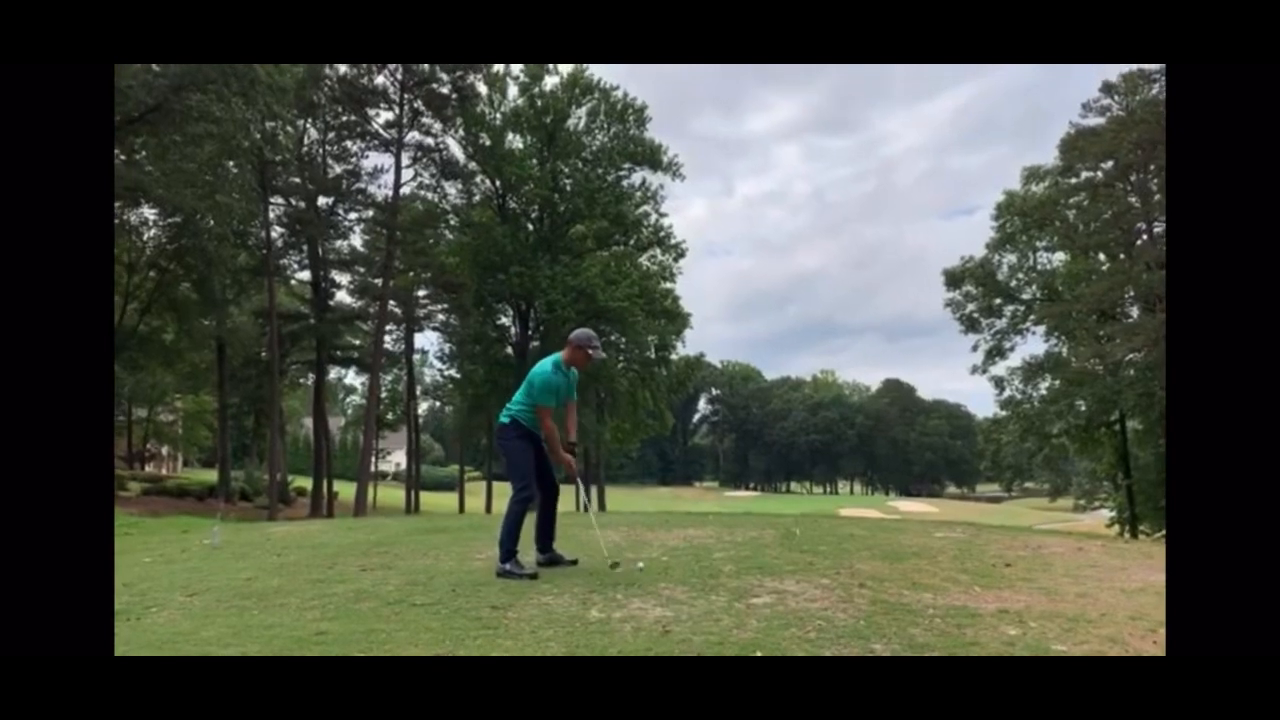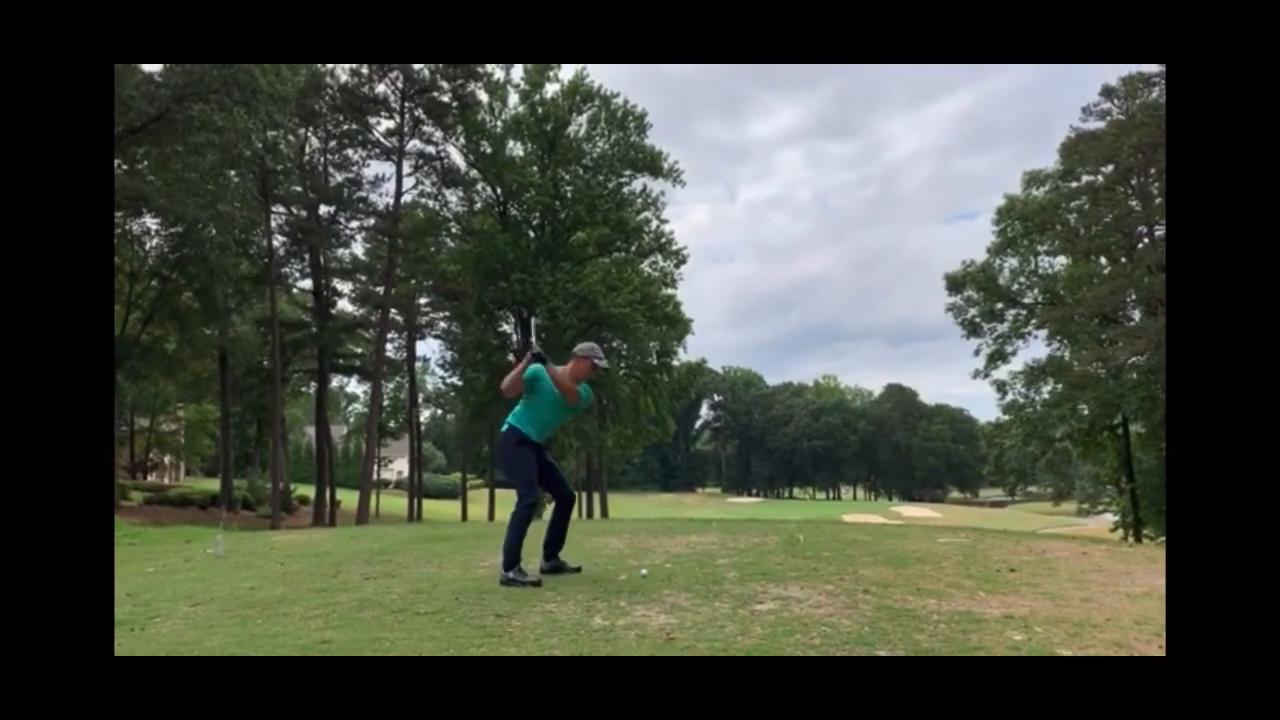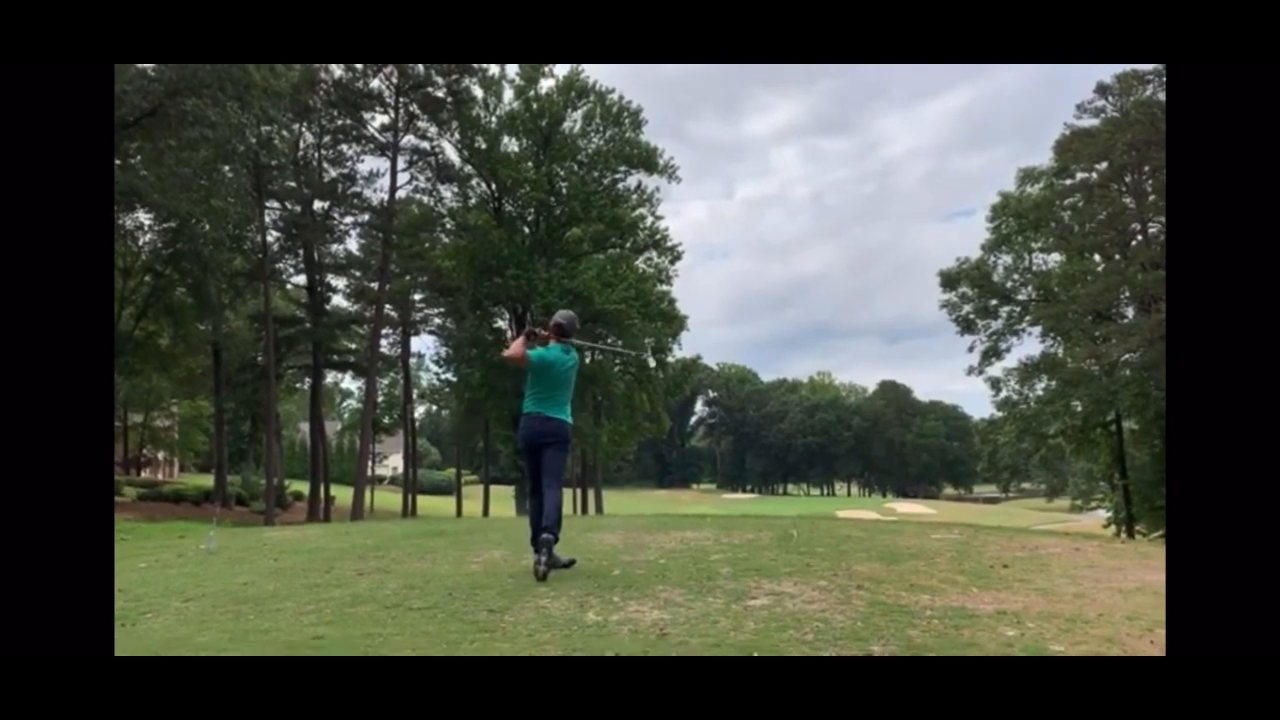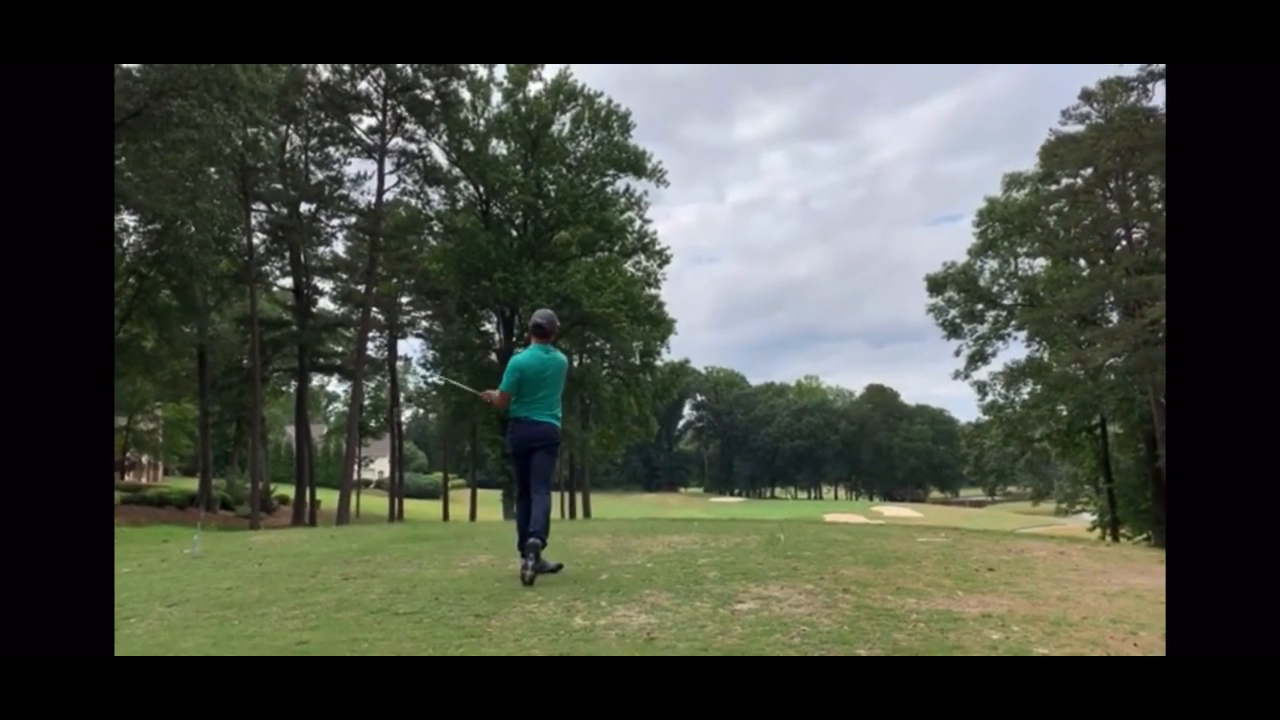
dt=1s
person 1, frame 1
left shoulder: (572, 374)
right shoulder: (547, 373)
left elbow: (570, 410)
right elbow: (545, 419)
left wrist: (571, 447)
right wrist: (561, 455)
left hip: (531, 434)
right hip: (514, 430)
left knee: (550, 489)
right knee: (525, 492)
left ankle: (545, 552)
right ankle: (506, 561)
person 1, frame 2
left shoulder: (584, 394)
right shoulder: (538, 372)
left elbow: (569, 394)
right elbow: (507, 389)
left wrist: (548, 364)
right wrist: (526, 362)
left hip: (536, 446)
right hip: (515, 441)
left knee: (566, 497)
right knee: (528, 500)
left ankle: (550, 558)
right ankle: (509, 569)
person 1, frame 3
left shoulder: (546, 357)
right shoulder: (571, 356)
left elbow: (512, 355)
left wrist: (526, 337)
right wrist: (542, 341)
left hip: (531, 425)
right hip: (558, 427)
left knee: (536, 489)
right knee: (552, 486)
left ankle: (542, 550)
right ankle: (548, 536)
person 1, frame 4
left shoulder: (519, 360)
right shoulder: (561, 361)
left elbow: (502, 402)
left wrist: (492, 396)
right wrist: (498, 392)
left hip: (520, 430)
right hip: (547, 431)
left knee: (523, 493)
right knee: (540, 490)
left ankle: (528, 554)
right ankle: (535, 542)
